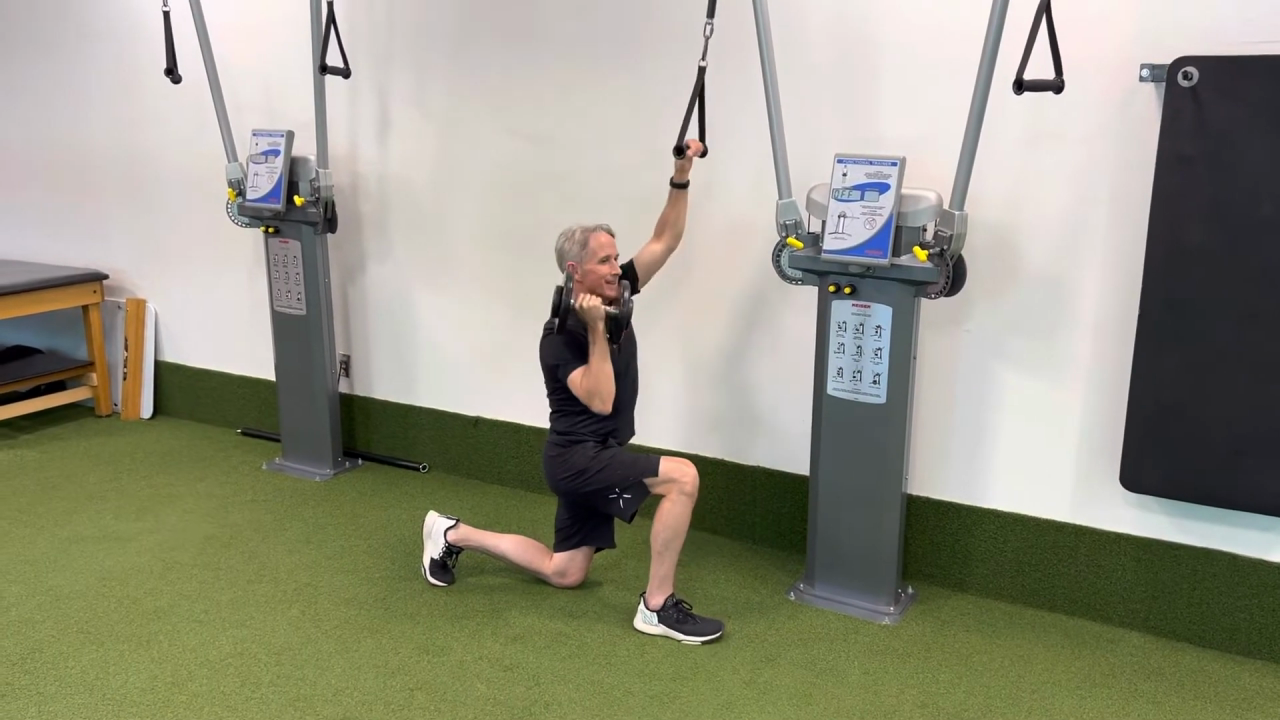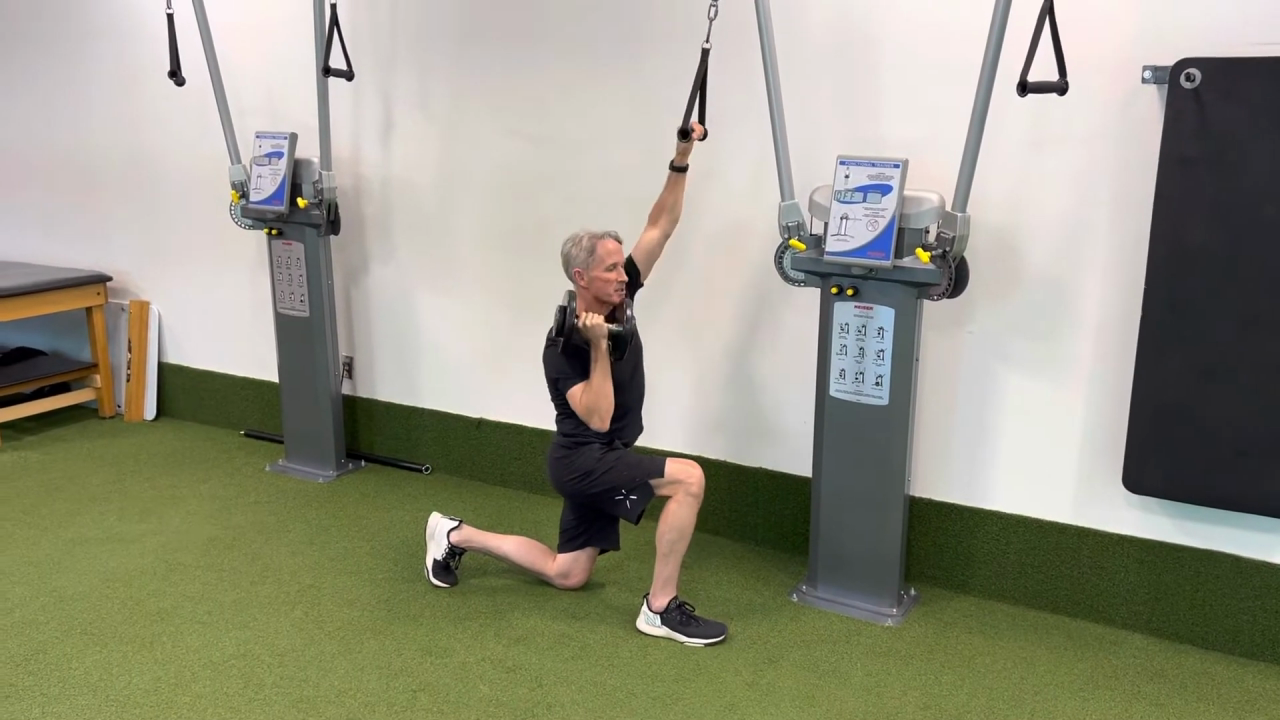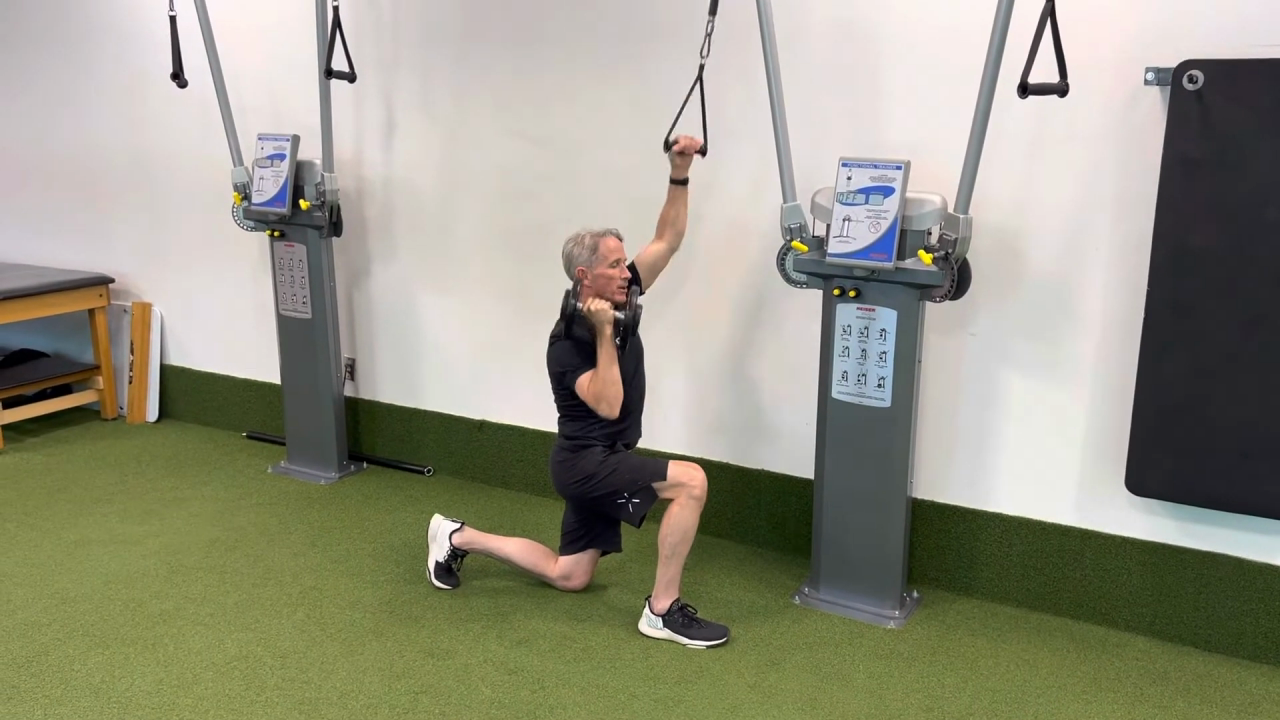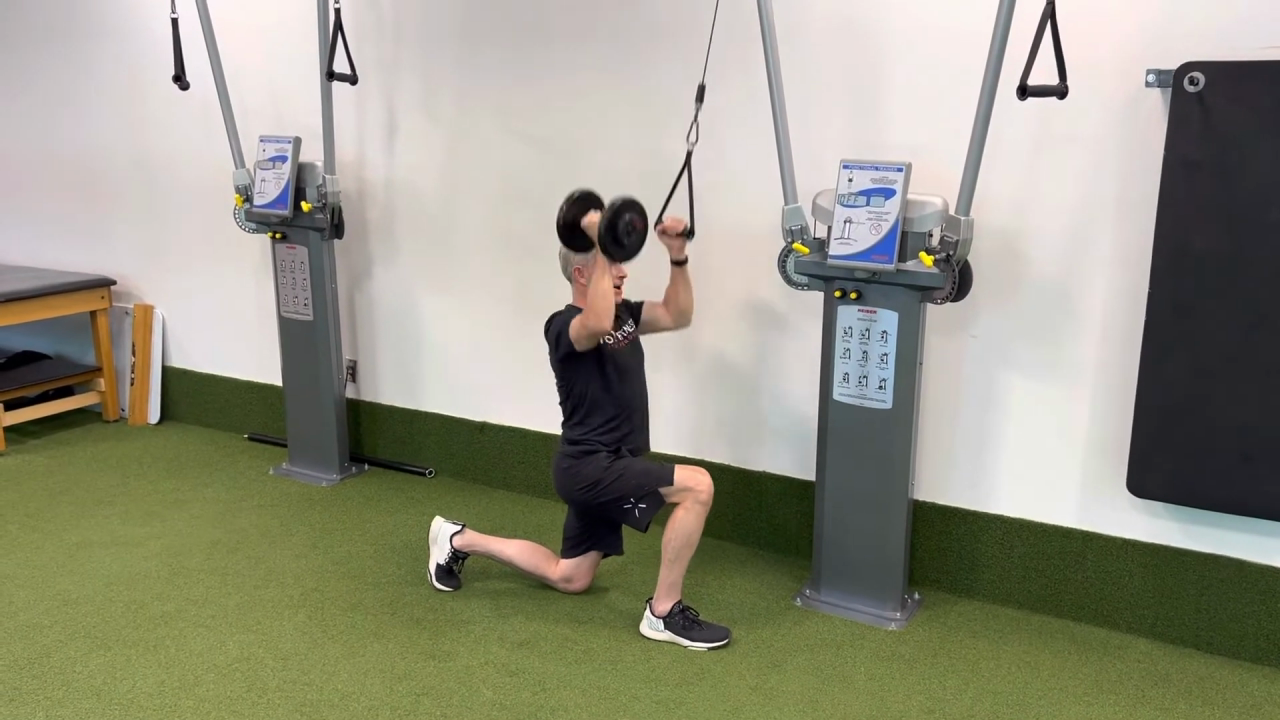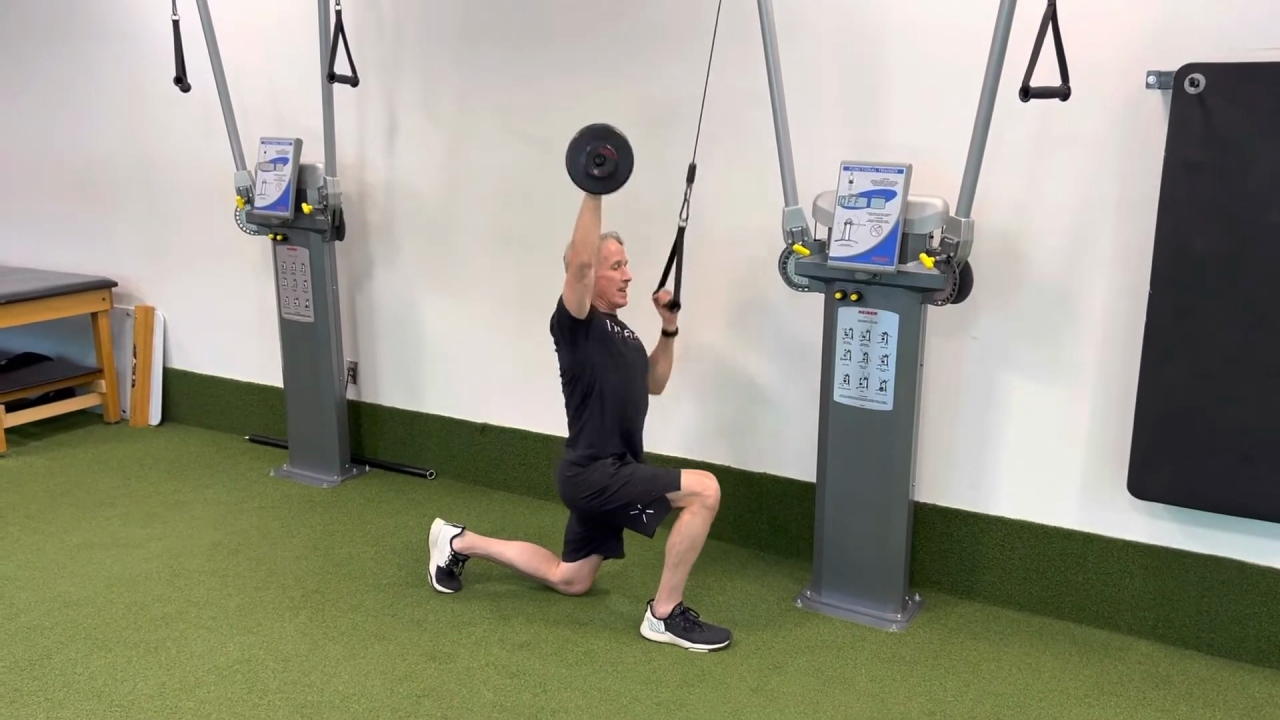
dt=0.3s
person 1, frame 1
left shoulder: (613, 295)
right shoulder: (560, 335)
left elbow: (666, 239)
right elbow: (601, 400)
left wrist: (681, 175)
right wrist: (596, 332)
left hip: (596, 457)
right hip: (578, 457)
left knee: (563, 572)
right knee: (683, 477)
left ankle: (452, 535)
right ankle: (658, 607)
person 1, frame 2
left shoulder: (617, 299)
right shoulder: (564, 346)
left elbow: (660, 226)
right elbow: (598, 420)
left wrist: (681, 158)
right wrist: (599, 347)
left hip: (602, 461)
right hip: (583, 461)
left knee: (566, 574)
right knee: (688, 479)
left ankle: (456, 536)
right ankle: (661, 609)
person 1, frame 3
left shoulder: (619, 299)
right shoulder: (570, 341)
left elbow: (669, 239)
right elbow: (609, 405)
left wrist: (679, 174)
right wrist: (604, 327)
left hip: (600, 462)
right hip: (586, 462)
left knee: (569, 576)
right knee: (691, 481)
left ankle: (456, 537)
right ankle: (663, 611)
person 1, frame 4
left shoulder: (622, 313)
right shoulder: (564, 326)
left elbow: (680, 314)
right elbow: (596, 326)
left wrist: (678, 253)
right wrist: (596, 244)
left hip: (605, 466)
right hip: (591, 466)
left knee: (569, 577)
right knee: (697, 486)
left ankle: (459, 541)
right ankle: (664, 612)
person 1, frame 5
left shoulder: (618, 331)
right shoulder: (575, 323)
left elbow: (653, 384)
right elbow: (579, 262)
left wrist: (667, 328)
right wrist: (595, 192)
left hip: (606, 473)
right hip: (594, 474)
left knee: (569, 579)
right knee: (703, 490)
left ankle: (459, 542)
right ankle: (664, 614)
